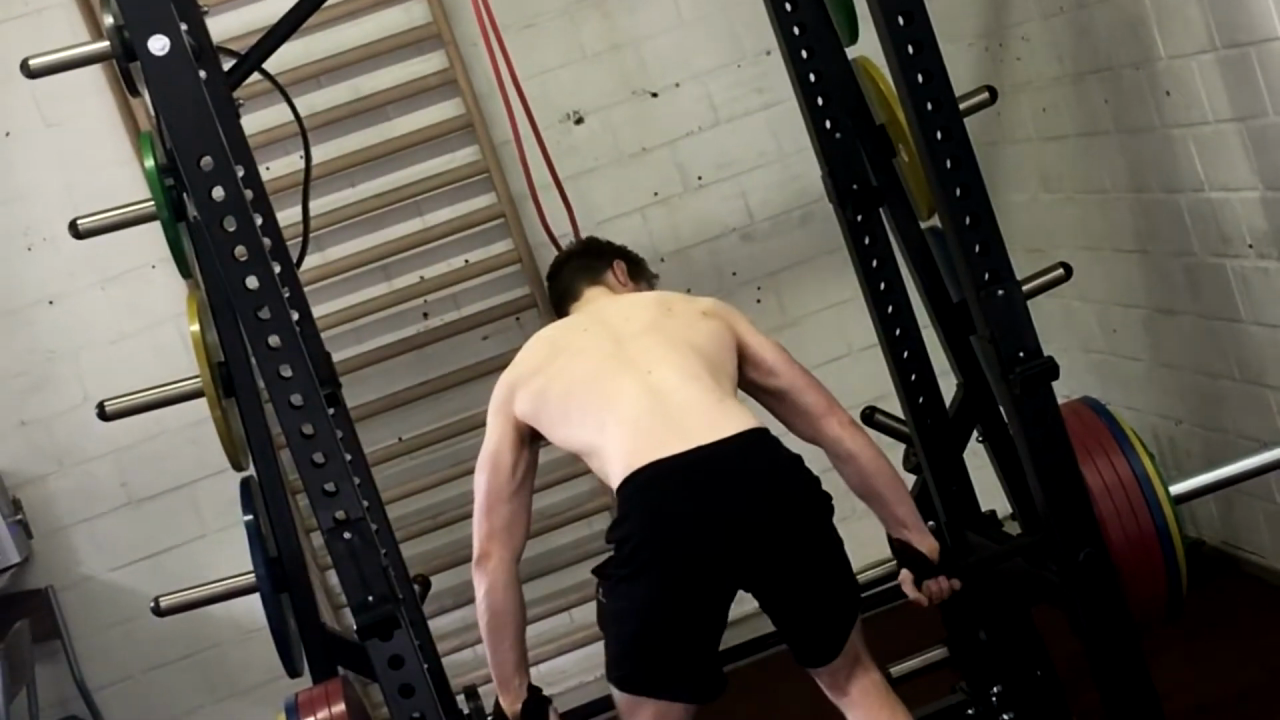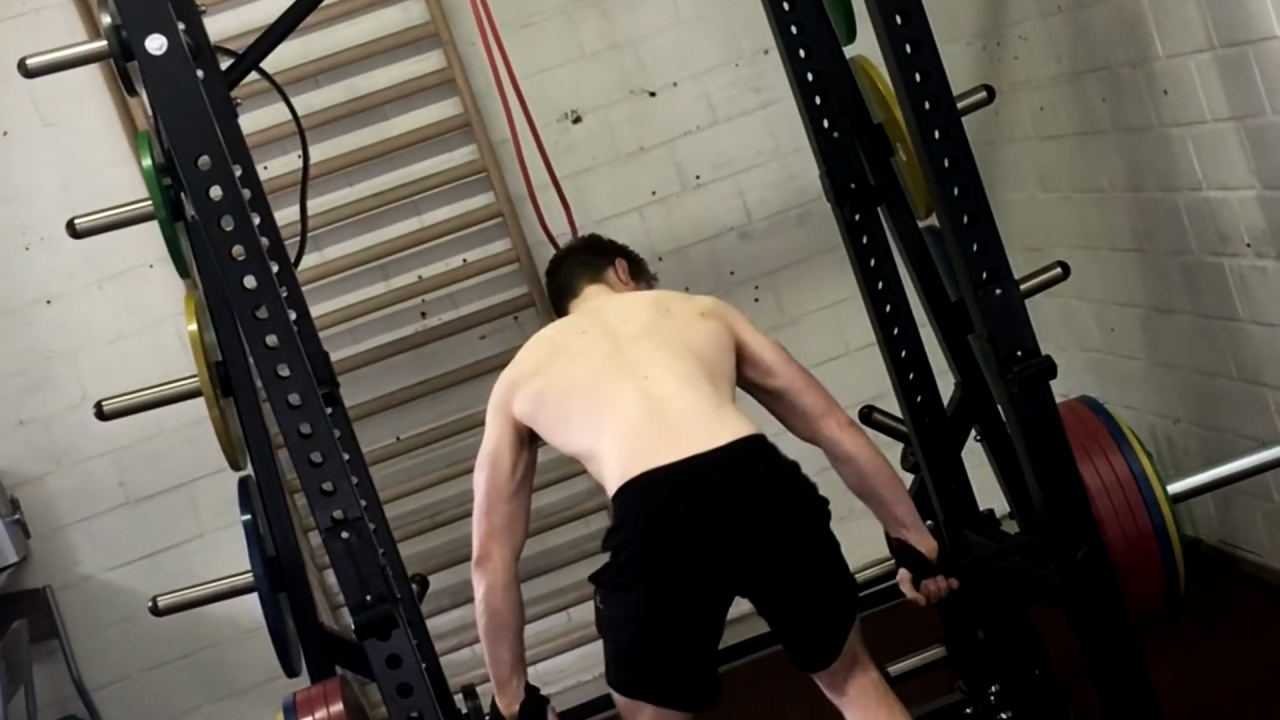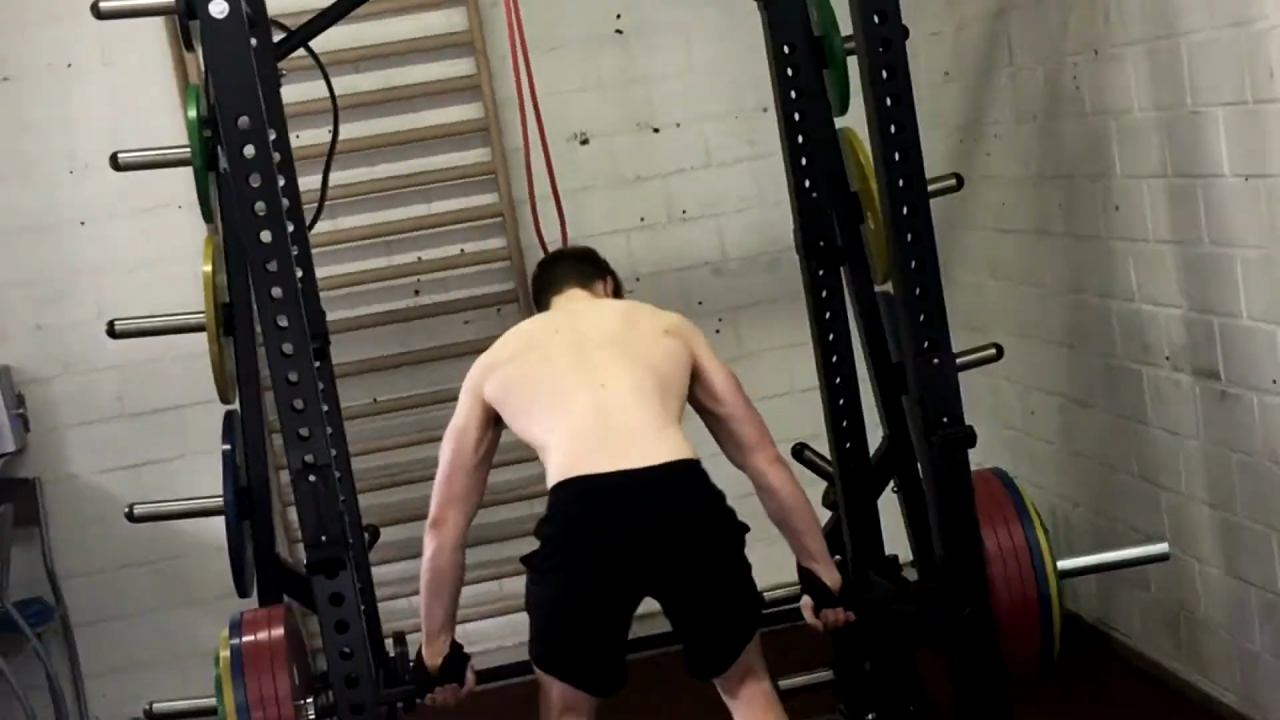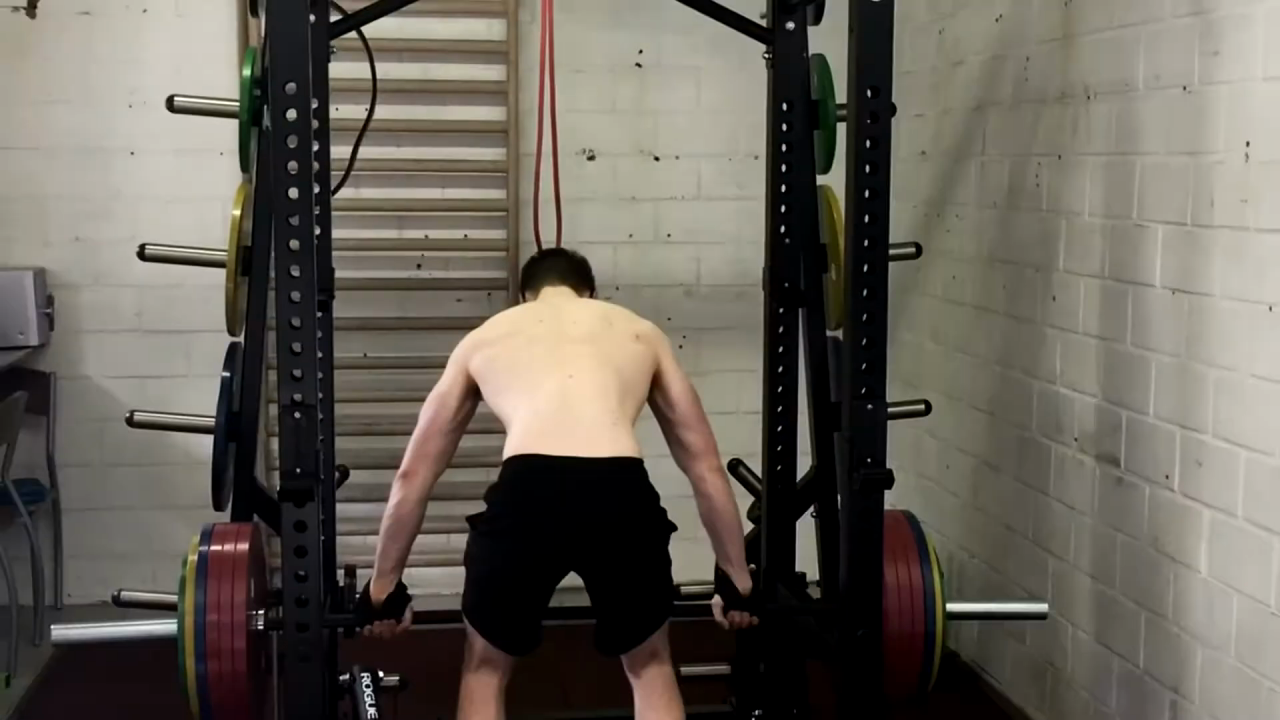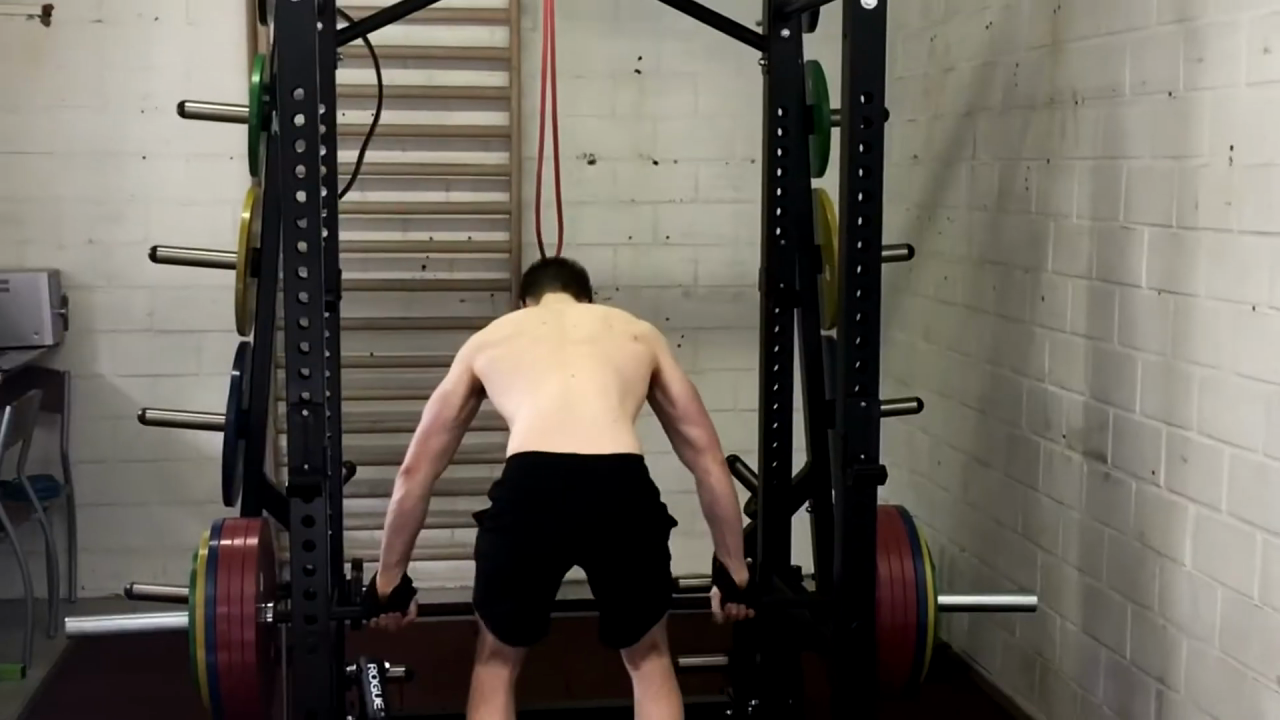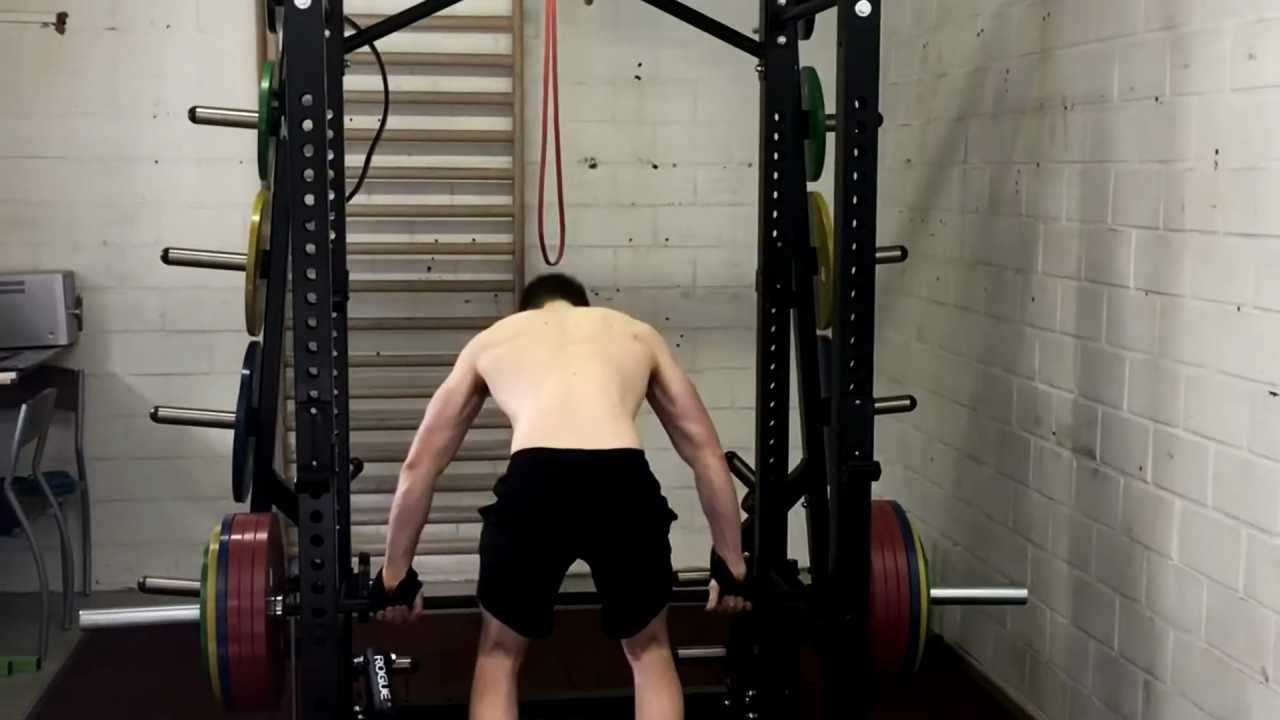
dt=0.1s
person 1, frame 1
left shoulder: (524, 373)
right shoulder: (702, 310)
left elbow: (493, 553)
right elbow: (836, 429)
right wrist: (919, 544)
left hip: (661, 519)
right hip: (772, 483)
right knee: (850, 675)
person 1, frame 2
left shoulder: (521, 380)
right shoulder: (701, 310)
left elbow: (493, 553)
right elbow: (836, 433)
right wrist: (919, 545)
left hip: (656, 525)
right hip: (766, 488)
right knee: (849, 676)
person 1, frame 3
left shoulder: (498, 358)
right shoulder: (665, 324)
left elbow: (446, 522)
right elbow: (763, 461)
left wrist: (438, 649)
right wrist: (823, 570)
left hip: (584, 523)
right hip: (689, 508)
person 1, frame 4
left shoulder: (487, 336)
right shoulder: (640, 331)
left elbow: (414, 473)
right elbow: (703, 462)
left wrist: (384, 587)
right wrist: (736, 579)
left hip: (526, 499)
right hip: (623, 499)
left knee: (486, 669)
right knee: (649, 665)
person 1, frame 5
left shoulder: (490, 338)
right shoulder: (638, 332)
left elbow: (416, 470)
right elbow: (707, 457)
left wrist: (390, 580)
right wrist: (733, 570)
left hip: (530, 495)
right hip: (624, 495)
left knee: (497, 663)
right knee: (648, 659)
person 1, frame 6
left shoulder: (493, 339)
right shoulder: (637, 334)
left elbow: (421, 464)
right elbow: (706, 455)
left wrist: (395, 575)
right wrist: (732, 565)
left hip: (533, 491)
right hip: (626, 489)
left knee: (499, 654)
right knee: (649, 651)
